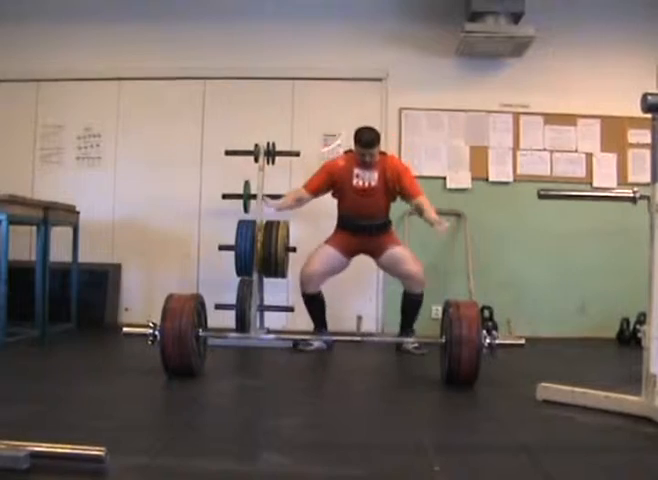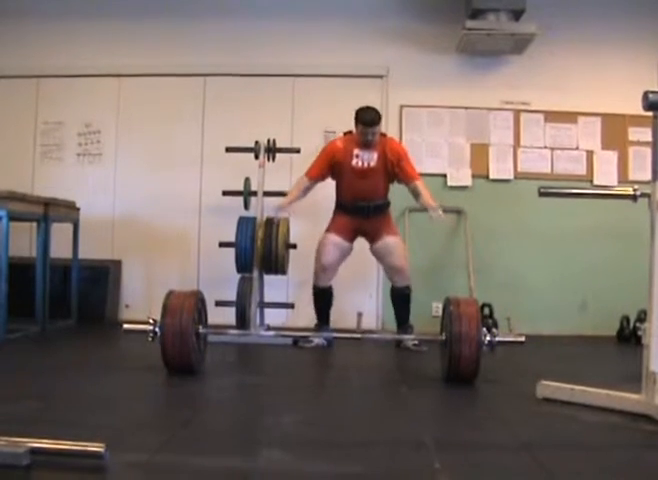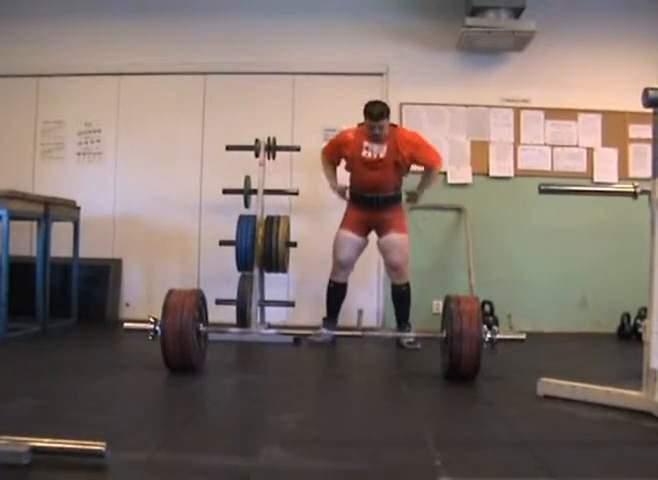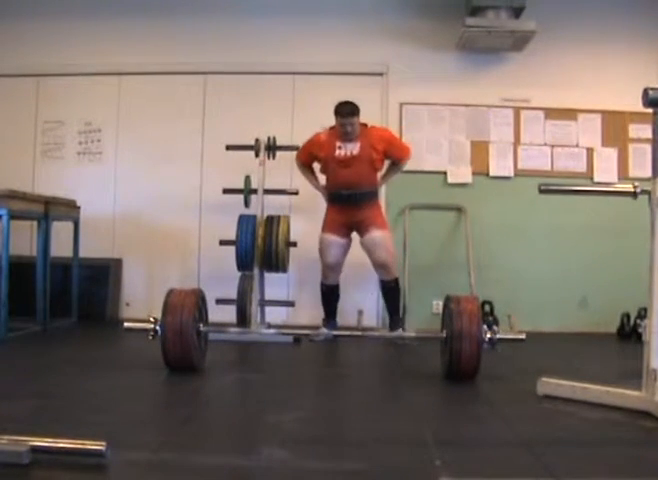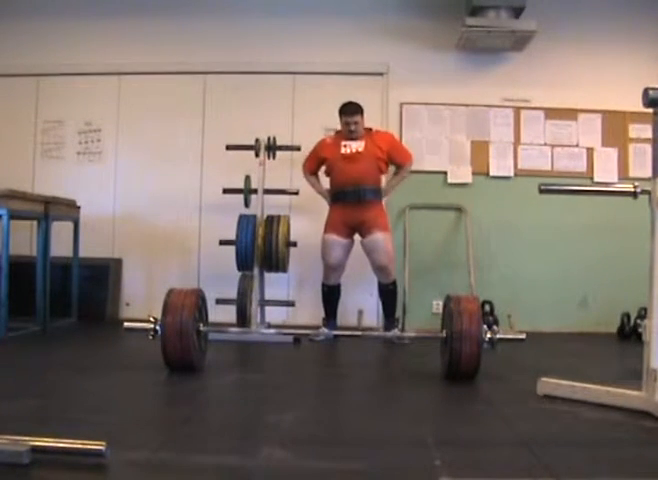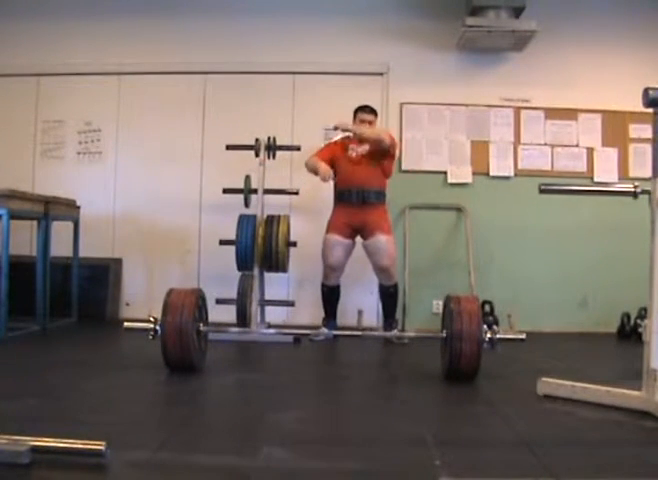
dt=0.5s
person 1, frame 1
left shoulder: (394, 167)
right shoulder: (336, 167)
left elbow: (417, 199)
right elbow: (305, 193)
left wrist: (434, 219)
right wrist: (278, 204)
left hip: (381, 235)
right hip: (345, 234)
left knee: (415, 277)
right knee: (308, 277)
left ankle: (406, 335)
right ankle: (321, 333)
person 1, frame 2
left shoulder: (393, 149)
right shoulder: (337, 147)
left elbow: (414, 181)
right elbow: (310, 178)
left wrist: (430, 204)
right wrist: (287, 201)
left hip: (379, 218)
right hip: (345, 217)
left knee: (401, 271)
right knee: (323, 270)
left ankle: (405, 332)
right ankle: (323, 330)
person 1, frame 3
left shoulder: (406, 139)
right shoulder: (348, 138)
left elbow: (434, 162)
right elbow: (327, 156)
left wrist: (418, 192)
right wrist: (334, 185)
left hip: (391, 211)
right hip: (357, 209)
left knee: (398, 269)
right knee: (340, 266)
left ankle: (404, 329)
right ankle: (329, 324)
person 1, frame 4
left shoulder: (379, 137)
right shoulder: (321, 141)
left elbow: (403, 156)
right elbow: (301, 161)
left wrist: (380, 182)
right wrist: (319, 187)
left hip: (369, 210)
right hip: (336, 211)
left knee: (386, 265)
right knee: (330, 269)
left ankle: (396, 325)
right ankle: (329, 324)
person 1, frame 5
left shoulder: (383, 140)
right shoulder: (327, 144)
left elbow: (406, 163)
right elbow: (308, 169)
left wrist: (386, 190)
right wrist: (323, 193)
left hip: (372, 211)
right hip: (339, 212)
left knee: (385, 268)
right knee: (331, 269)
left ankle: (391, 325)
right ankle: (329, 324)
person 1, frame 6
left shoulder: (384, 144)
right shoulder: (336, 146)
left elbow: (382, 138)
right elbow: (310, 161)
left wrist: (349, 129)
right wrist: (320, 166)
left hip: (374, 213)
right hip: (343, 213)
left knee: (387, 270)
right knee: (331, 269)
left ankle: (390, 326)
right ankle: (328, 324)
